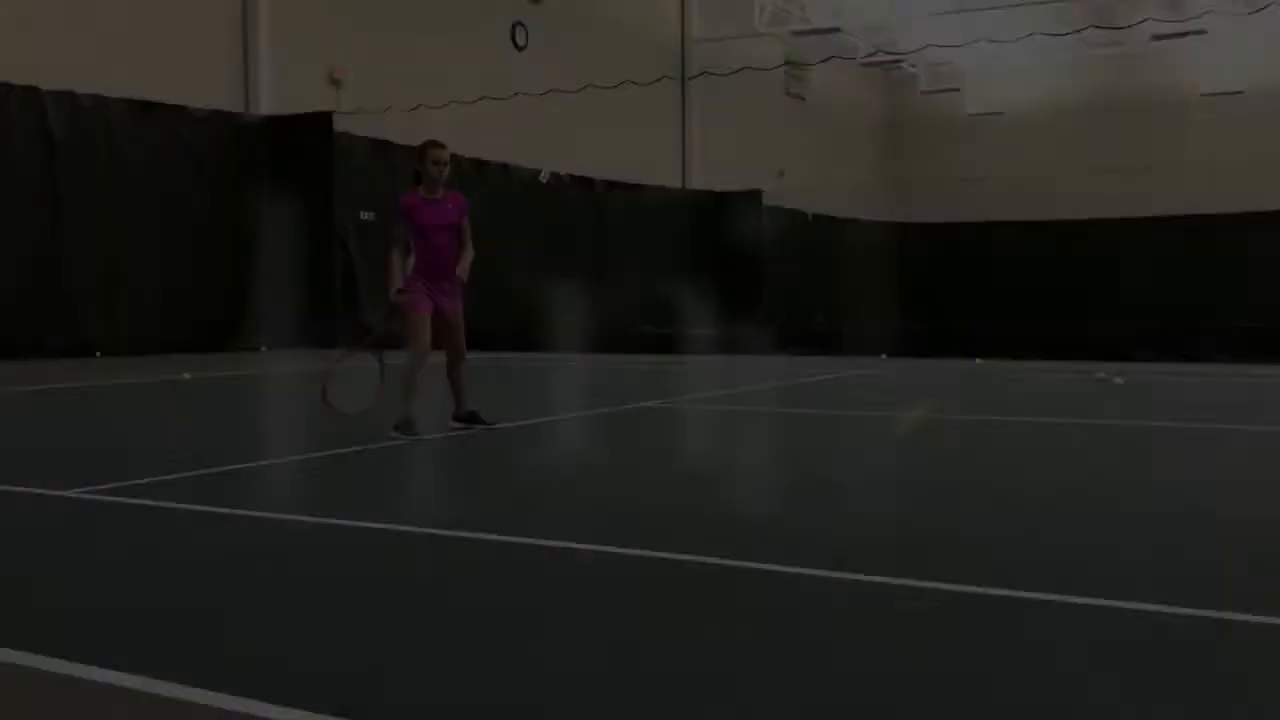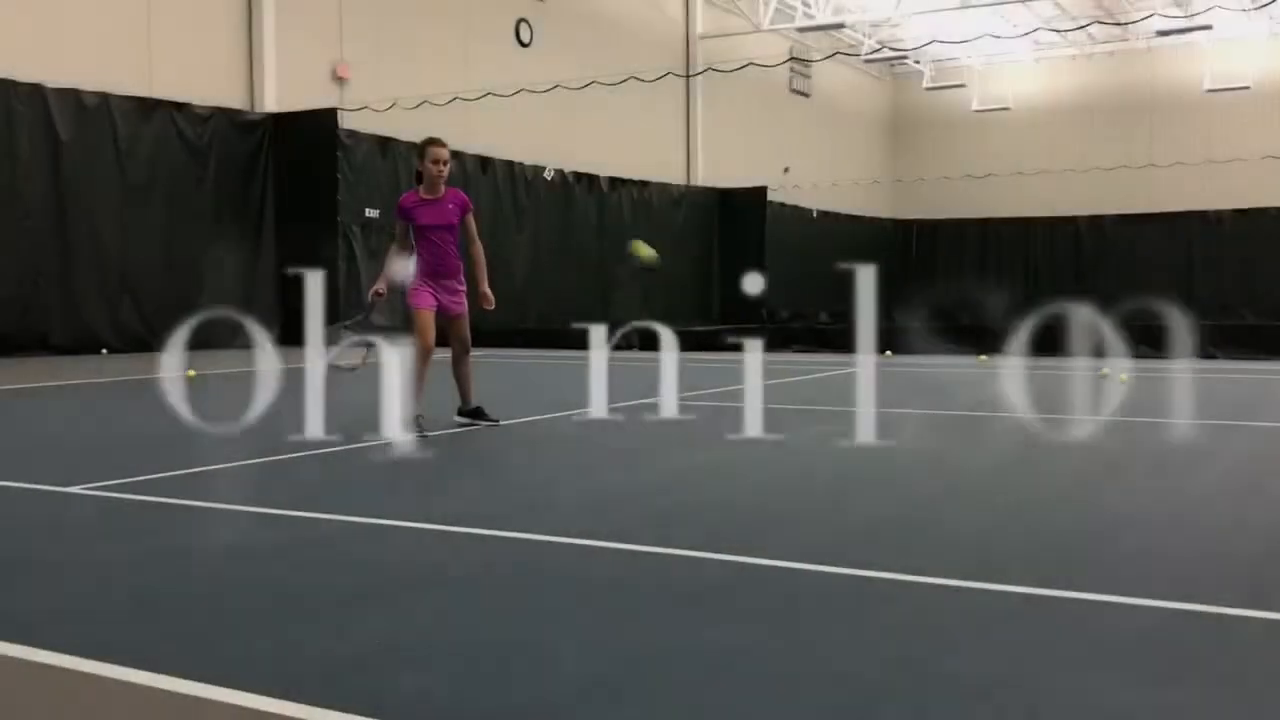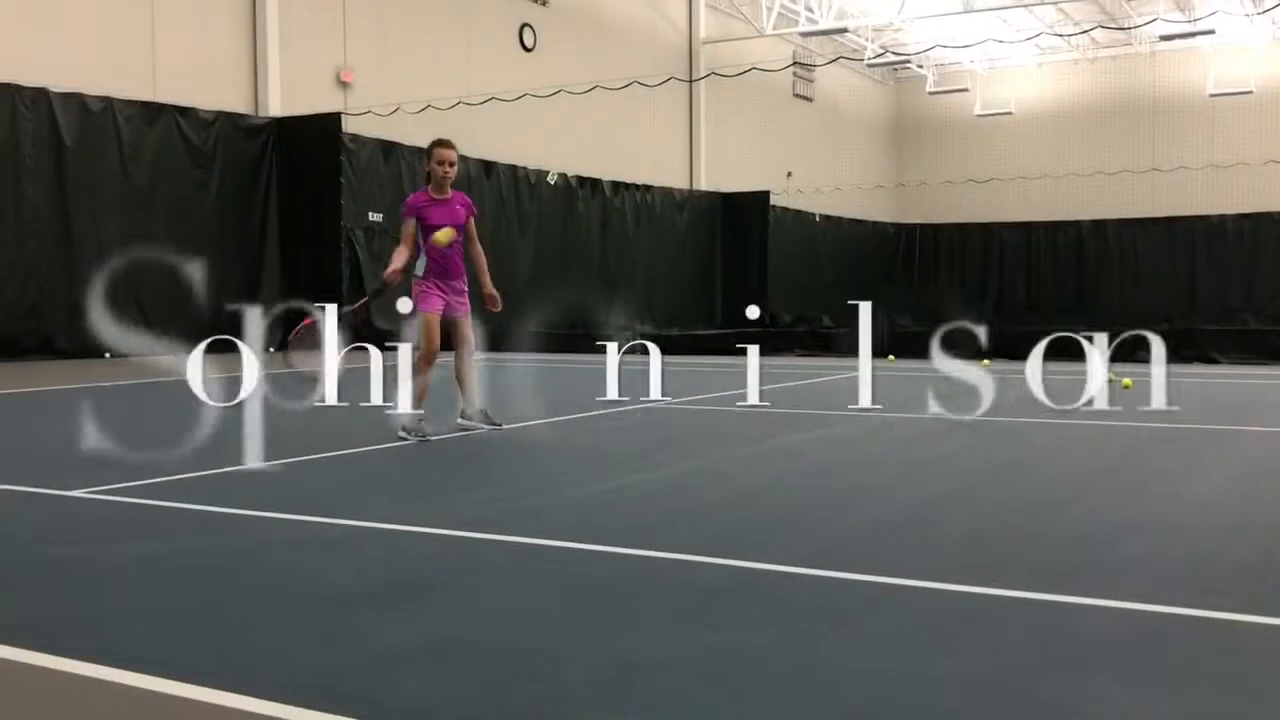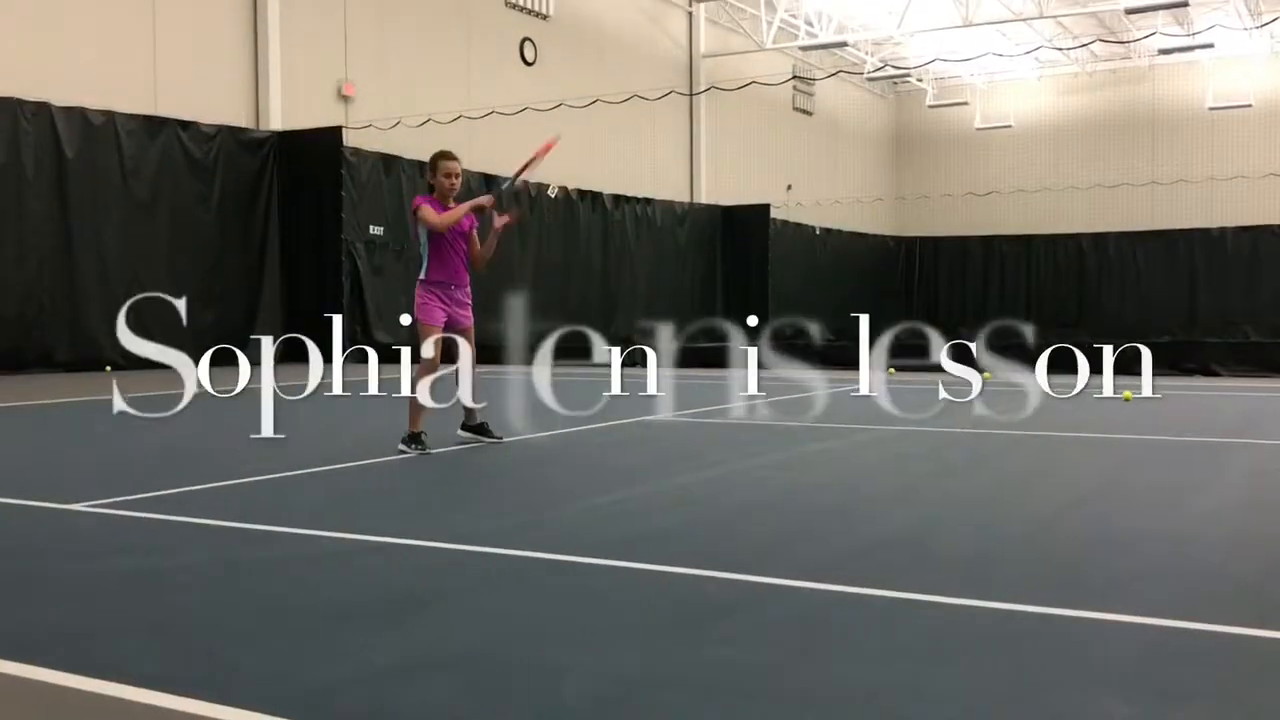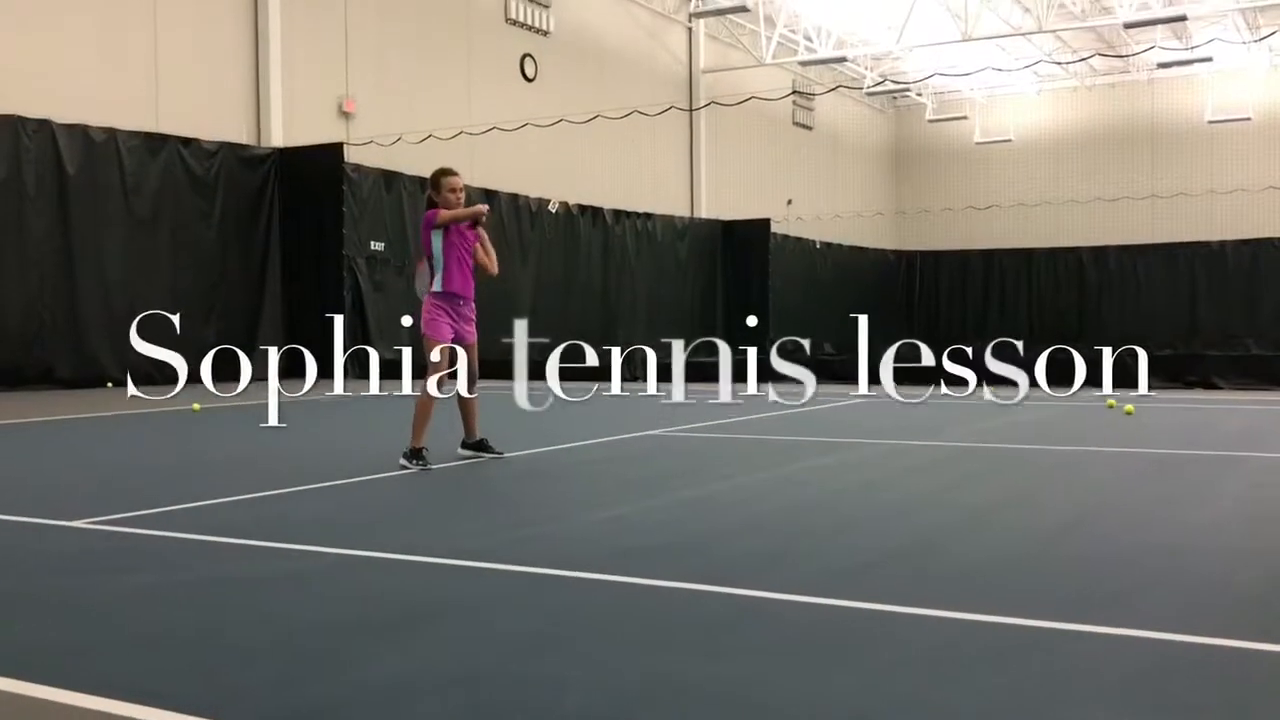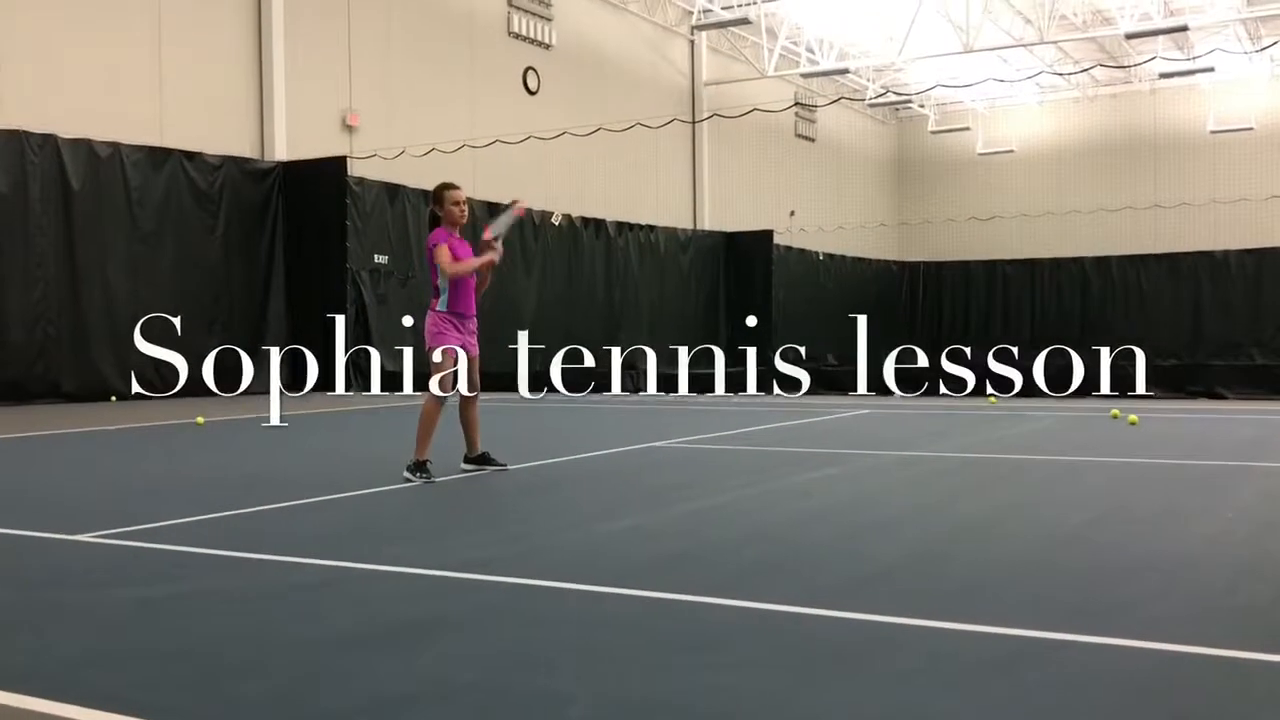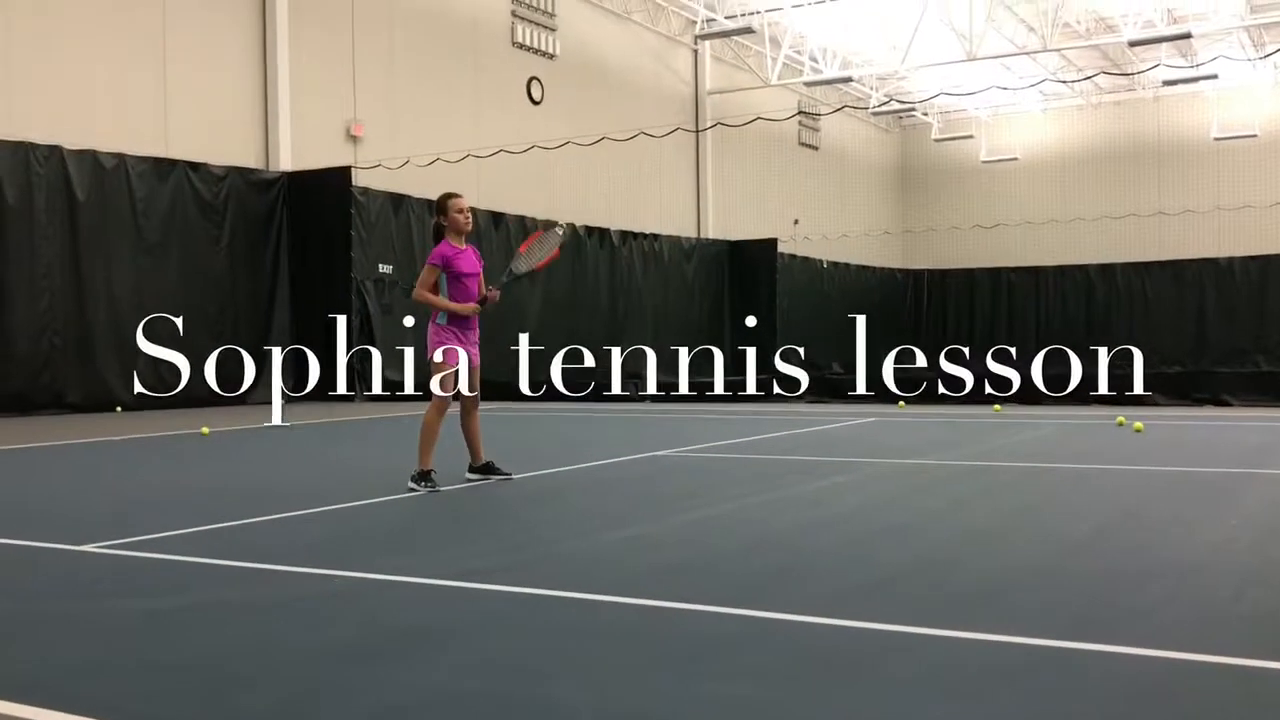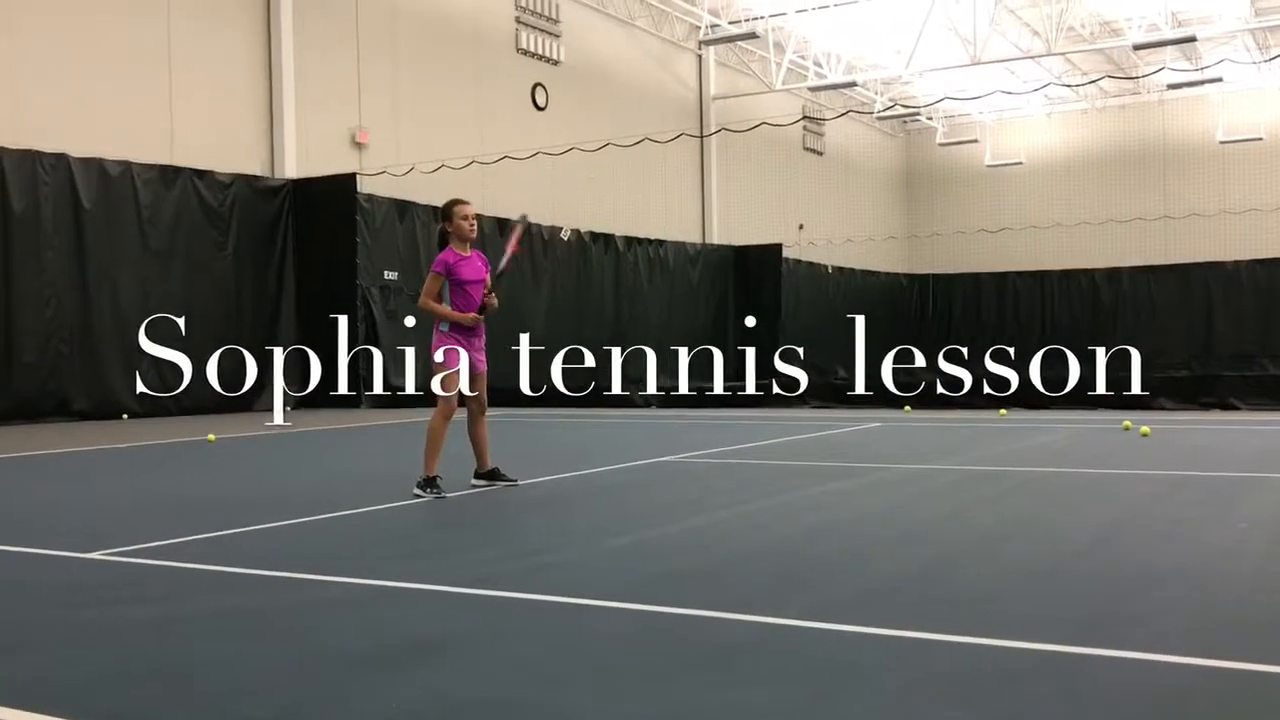
dt=0.3s
person 1, frame 1
left shoulder: (457, 202)
right shoulder: (408, 203)
left elbow: (467, 245)
right elbow: (398, 248)
left wrist: (464, 266)
right wrist: (397, 280)
left hip: (449, 285)
right hip: (419, 284)
left knee: (457, 350)
right knee: (420, 349)
left ankle: (462, 411)
right ankle: (405, 417)
person 1, frame 2
left shoulder: (459, 200)
right shoulder: (408, 203)
left elbow: (474, 244)
right elbow: (400, 246)
left wrist: (483, 284)
right wrist: (383, 282)
left hip: (454, 283)
right hip: (422, 282)
left knee: (462, 347)
right knee: (426, 345)
left ankle: (467, 408)
right ankle: (410, 415)
person 1, frame 3
left shoulder: (464, 203)
right shoulder: (415, 202)
left elbow: (474, 247)
right elbow: (406, 246)
left wrist: (487, 285)
right wrist: (396, 267)
left hip: (457, 284)
right hip: (428, 283)
left knee: (466, 348)
right knee: (429, 349)
left ankle: (470, 410)
right ankle: (412, 420)
person 1, frame 4
left shoulder: (467, 216)
right shoulder: (422, 203)
left elbow: (480, 261)
right elbow: (439, 224)
left wrist: (495, 231)
right wrist: (472, 204)
left hip: (461, 293)
right hip: (432, 292)
right knee: (430, 362)
left ankle: (471, 422)
right ankle: (412, 434)
person 1, frame 5
left shoulder: (469, 231)
right shoulder: (432, 219)
left elbow: (492, 269)
right elbow: (477, 210)
left wrist: (480, 229)
right wrist: (479, 211)
left hip: (466, 308)
right hip: (440, 307)
left knee: (470, 376)
right knee: (436, 377)
left ankle: (472, 440)
right ankle: (414, 449)
person 1, frame 6
left shoulder: (463, 243)
right shoulder: (439, 238)
left elbow: (475, 289)
right elbow: (449, 272)
left wrist: (490, 260)
right wrist: (485, 259)
left hip: (467, 323)
right hip: (444, 322)
left knee: (471, 391)
right knee: (441, 391)
left ankle: (474, 454)
right ankle: (417, 462)
person 1, frame 7
left shoulder: (474, 253)
right shoulder: (441, 253)
right elbow: (419, 293)
left wrist: (489, 296)
right wrist: (457, 307)
left hip: (469, 333)
right hip: (446, 333)
left knee: (471, 401)
right knee: (442, 400)
left ankle: (478, 464)
right ankle: (422, 472)
person 1, frame 8
left shoulder: (480, 259)
right shoulder: (445, 260)
left elbow: (490, 303)
right elbow: (425, 301)
left wrist: (490, 302)
right wrist: (459, 317)
left hip: (475, 340)
right hip: (450, 340)
left knee: (479, 406)
right knee: (447, 406)
left ankle: (484, 470)
right ankle: (427, 478)
